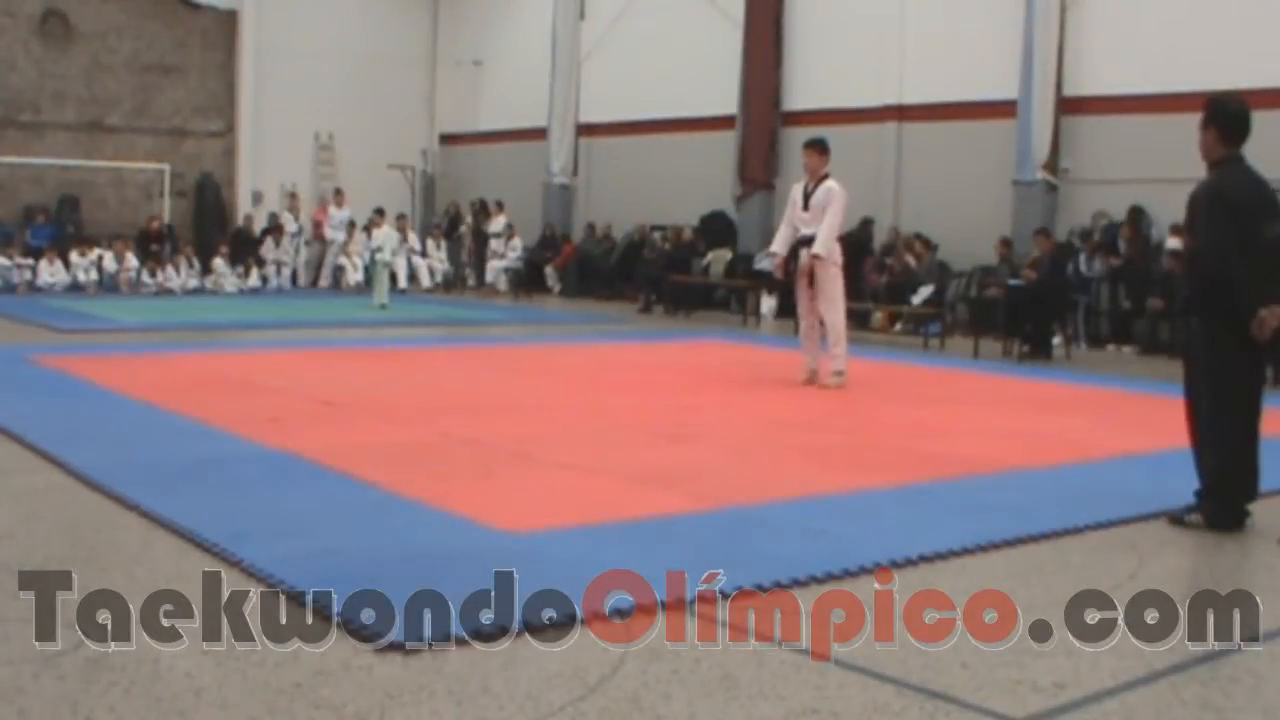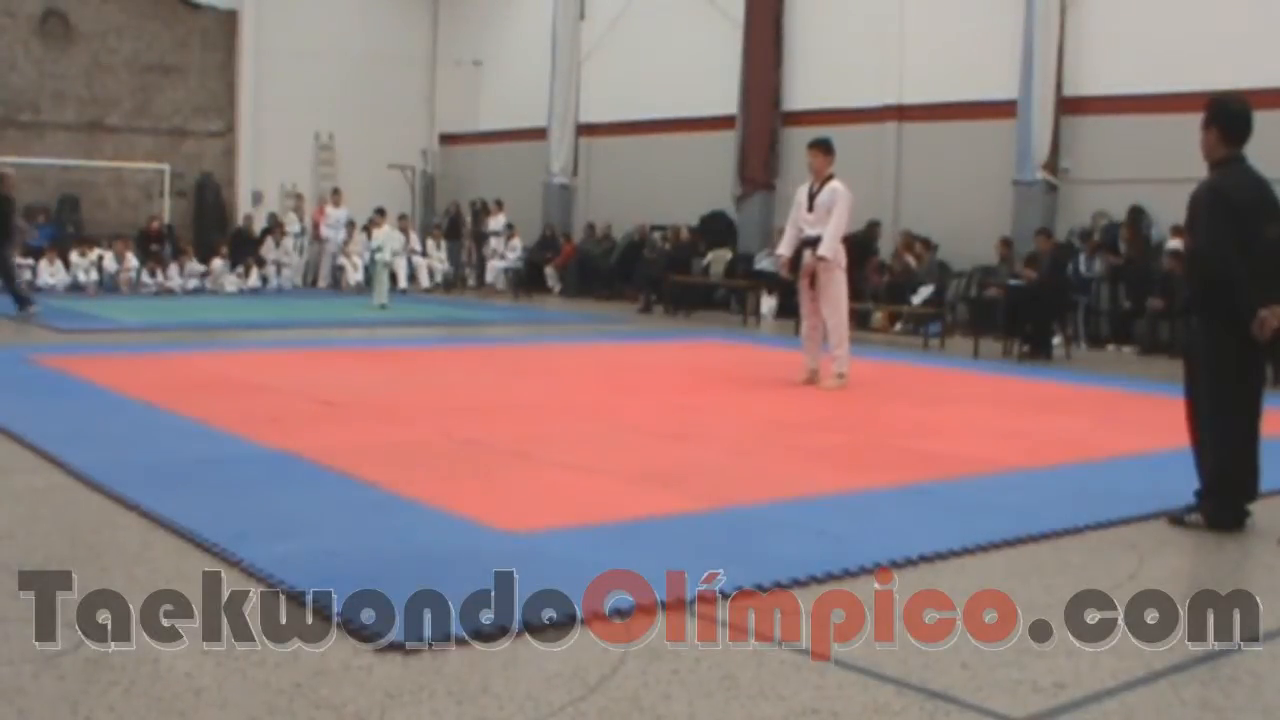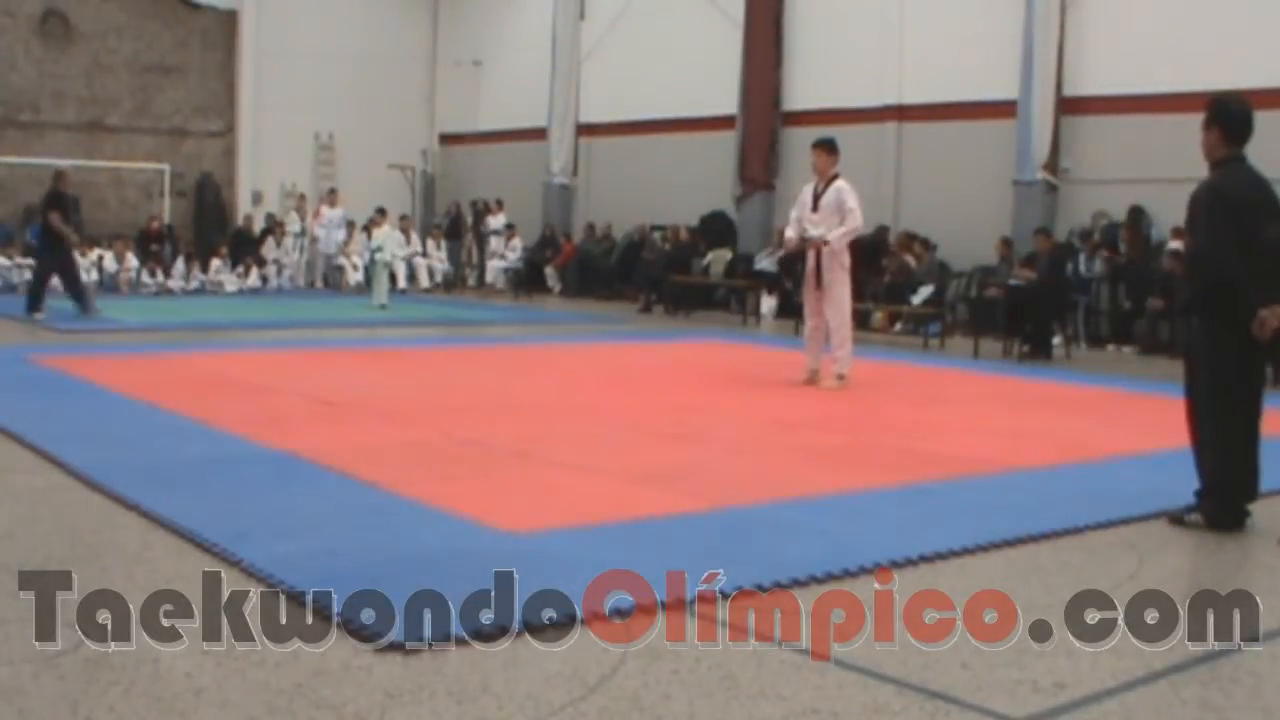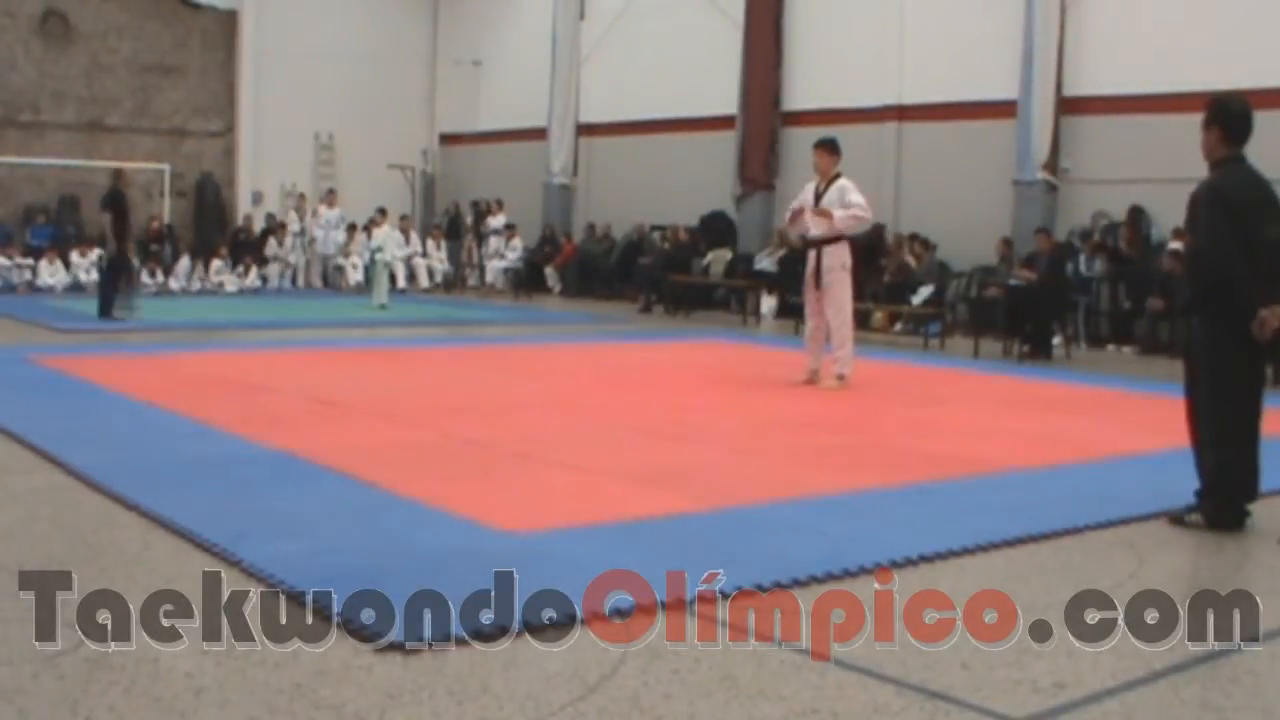
dt=0.4s
person 1, frame 1
left shoulder: (1211, 192)
left elbow: (1210, 261)
left hip: (1218, 317)
left knee: (1214, 411)
right knee: (1240, 408)
left ankle: (1220, 506)
right ankle: (1233, 500)
person 1, frame 2
left shoulder: (1212, 192)
left elbow: (1211, 262)
left hip: (1218, 317)
left knee: (1214, 411)
right knee: (1240, 408)
left ankle: (1220, 506)
right ankle: (1234, 499)
person 1, frame 3
left shoulder: (1213, 191)
left elbow: (1211, 262)
left hip: (1219, 317)
left knee: (1214, 411)
right knee: (1241, 408)
left ankle: (1220, 505)
right ankle: (1234, 499)
person 1, frame 4
left shoulder: (1212, 192)
left elbow: (1210, 262)
left hip: (1218, 316)
left knee: (1214, 410)
right knee: (1241, 407)
left ankle: (1220, 506)
right ankle: (1234, 499)
person 2, frame 1
left shoulder: (834, 190)
right shoulder: (797, 190)
left elbow: (829, 227)
right elbow: (788, 224)
left wrist: (813, 257)
right wrist: (780, 254)
left hip: (825, 256)
right hip: (802, 254)
left knee: (831, 313)
right knee: (806, 314)
left ankle: (838, 370)
right ankle: (812, 368)
person 2, frame 2
left shoulder: (838, 191)
right shoulder: (803, 191)
left elbow: (836, 228)
right elbow: (793, 226)
left wrist: (819, 257)
right wrist: (785, 255)
left hip: (829, 257)
right hip: (805, 256)
left knee: (834, 314)
right knee: (809, 315)
left ankle: (840, 372)
right ankle: (812, 368)
person 2, frame 3
left shoulder: (842, 189)
right shoulder: (808, 190)
left elbow: (855, 223)
right elbow: (796, 220)
left wrist: (826, 240)
right wrist: (791, 237)
left hip: (833, 256)
right hip: (812, 257)
left knee: (837, 315)
right knee: (812, 315)
left ankle: (841, 372)
right ankle: (813, 368)
person 2, frame 4
left shoulder: (844, 187)
right shoulder: (809, 189)
left elbow: (863, 214)
right elbow: (797, 224)
left wrist: (833, 215)
right wrist: (794, 217)
left hip: (835, 254)
right hip: (813, 255)
left knee: (838, 314)
right knee: (813, 315)
left ankle: (841, 372)
right ankle: (813, 368)
